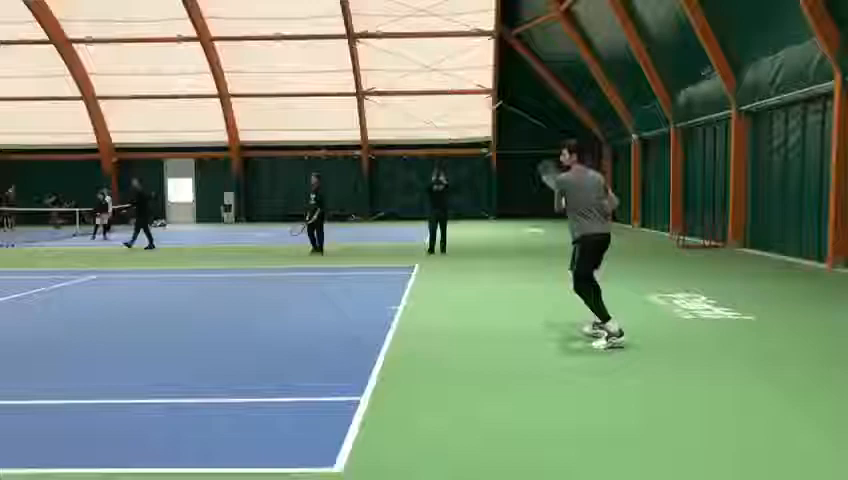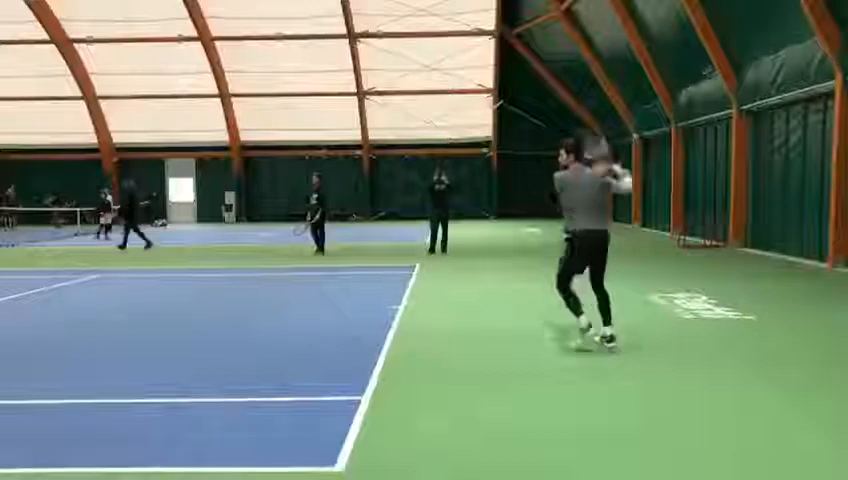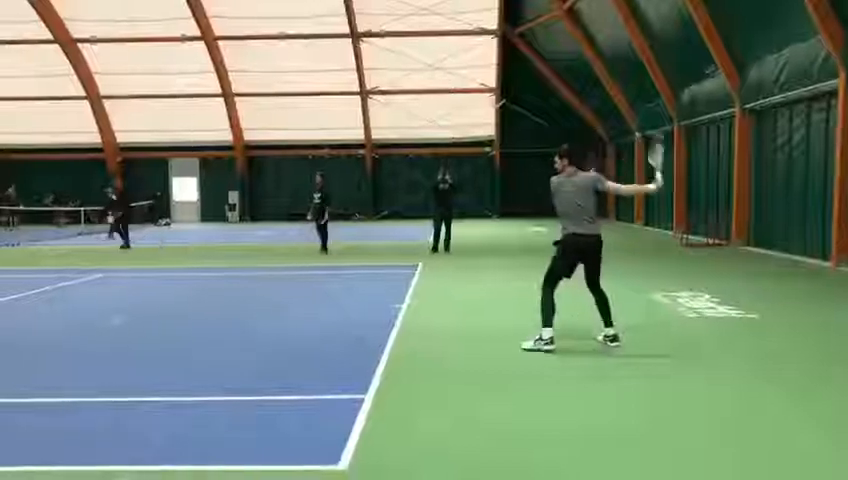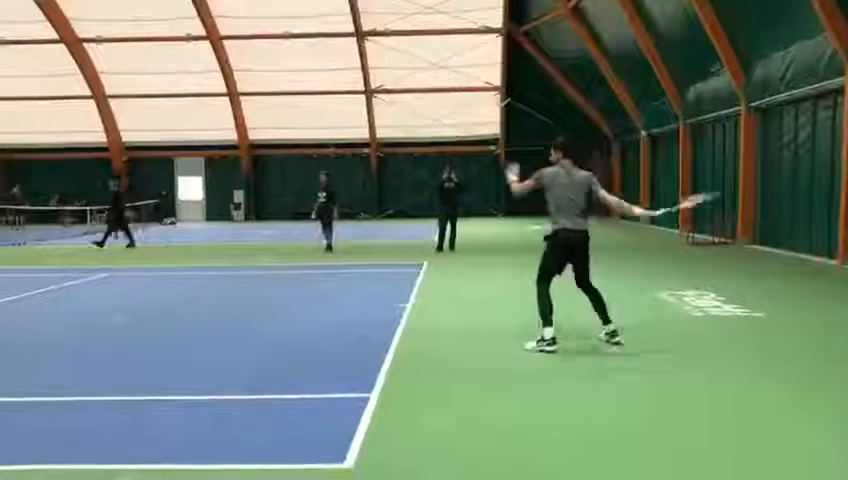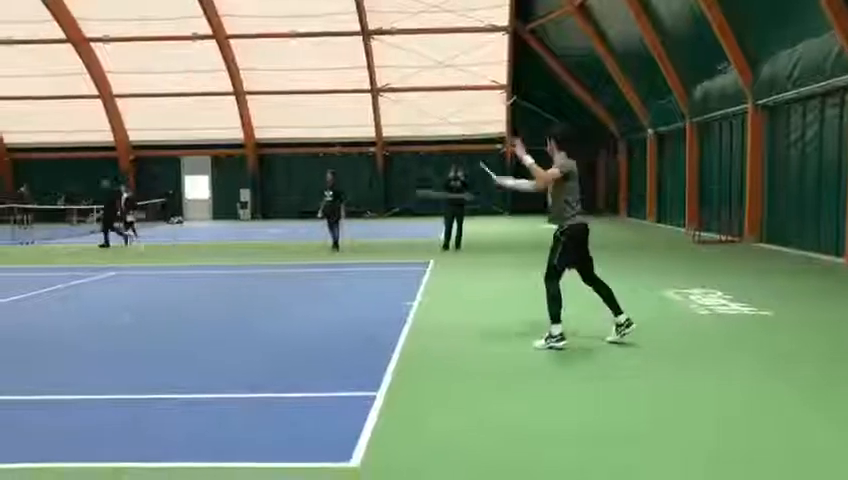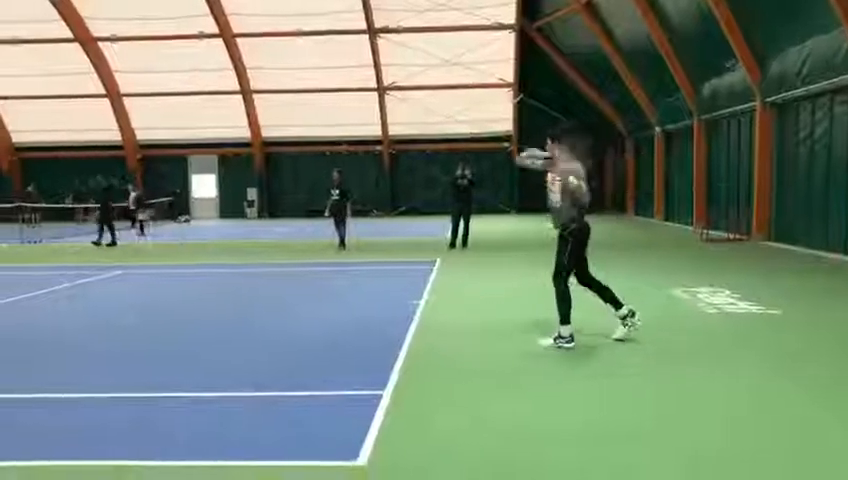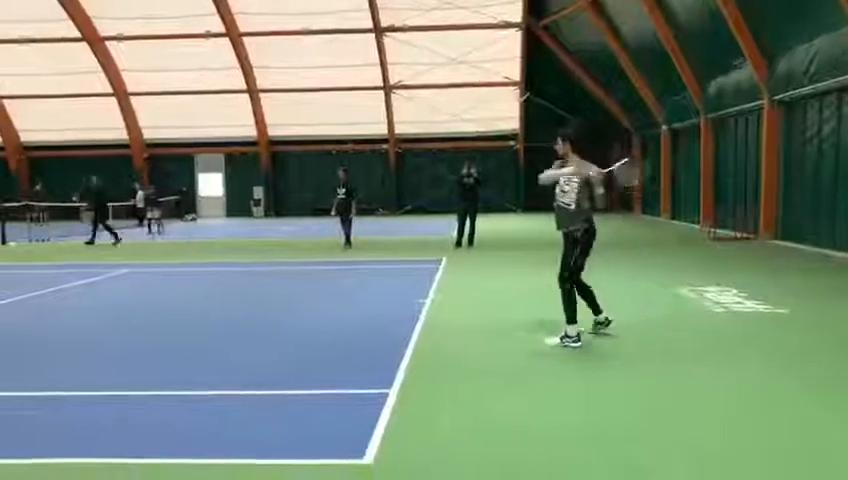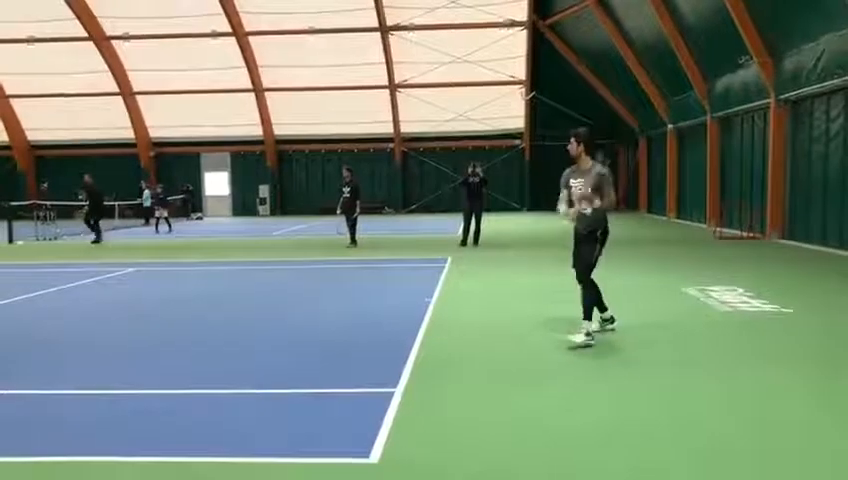
dt=0.2s
person 1, frame 1
left shoulder: (562, 179)
right shoulder: (598, 177)
left elbow: (561, 204)
right elbow: (613, 203)
left hip: (586, 238)
right hip: (604, 236)
left knee: (581, 287)
right knee: (587, 276)
left ankle: (614, 331)
right ankle: (600, 323)
person 1, frame 2
left shoulder: (559, 177)
right shoulder: (598, 175)
right elbow: (625, 189)
right wrist: (620, 172)
left hip: (580, 237)
right hip: (601, 235)
left knee: (562, 282)
right knee: (598, 284)
left ankle: (583, 322)
right ankle: (607, 333)
person 1, frame 3
left shoulder: (555, 183)
right shoulder: (591, 179)
right elbow: (620, 190)
right wrist: (650, 187)
left hip: (570, 241)
right hip: (593, 240)
left knee: (548, 286)
right knee: (594, 286)
left ankle: (546, 336)
right ankle: (610, 333)
person 1, frame 4
left shoulder: (545, 174)
right shoulder: (586, 177)
left elbow: (517, 191)
right elbow: (609, 200)
left wrist: (512, 176)
right wrist: (634, 210)
left hip: (562, 236)
right hip: (581, 235)
left knee: (542, 283)
right knee: (584, 284)
left ankle: (547, 337)
right ankle: (610, 329)
person 1, frame 5
left shoulder: (564, 164)
right shoulder: (559, 165)
left elbow: (541, 182)
right elbow: (537, 185)
left wrist: (524, 157)
right wrist: (510, 182)
left hip: (570, 230)
right hip: (576, 229)
left knee: (551, 278)
right knee: (590, 277)
left ankle: (556, 335)
right ankle: (622, 320)
person 1, frame 6
left shoulder: (575, 168)
right shoulder: (549, 163)
left elbow: (585, 200)
right elbow: (521, 160)
left wrist: (569, 177)
right wrist: (537, 154)
left hip: (574, 230)
right hip: (569, 231)
left knee: (559, 279)
right knee: (584, 278)
left ankle: (565, 335)
right ankle: (626, 314)
person 1, frame 7
left shoulder: (591, 170)
right shoulder: (558, 166)
right elbow: (542, 179)
left wrist: (597, 183)
right wrist: (567, 171)
left hip: (582, 232)
right hip: (569, 232)
left knee: (564, 279)
right knee: (573, 278)
left ankle: (571, 334)
right ankle: (601, 319)
person 1, frame 8
left shoulder: (601, 172)
right shoulder: (568, 173)
left elbow: (611, 203)
right elbow: (562, 203)
left wrist: (593, 201)
right wrist: (568, 210)
left hip: (596, 232)
right hip: (580, 231)
left knee: (583, 275)
right knee: (582, 276)
left ankle: (588, 330)
right ankle: (606, 317)
